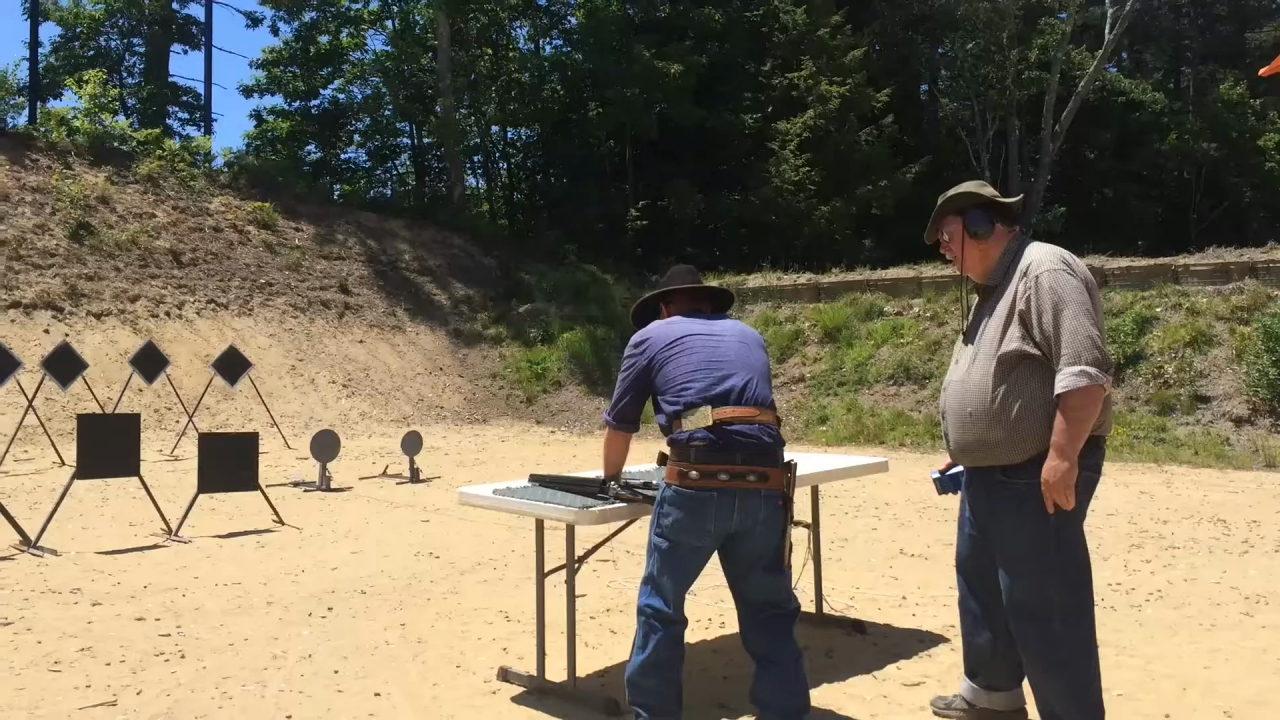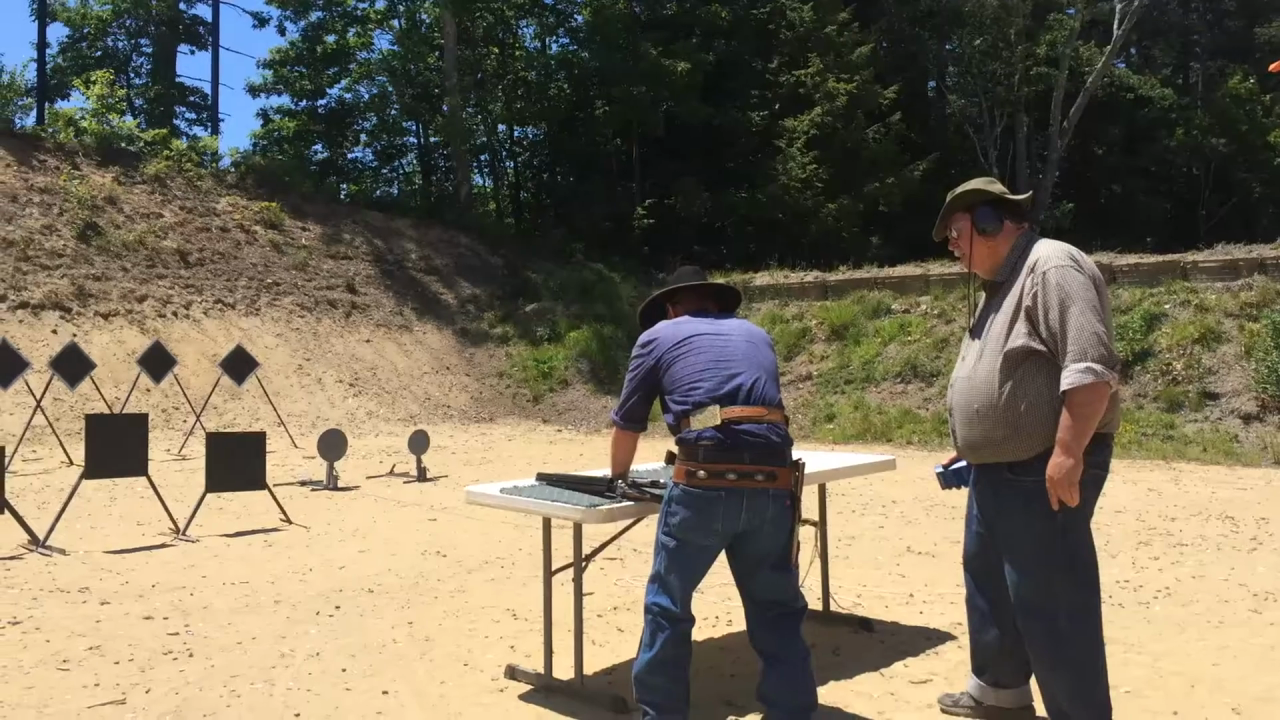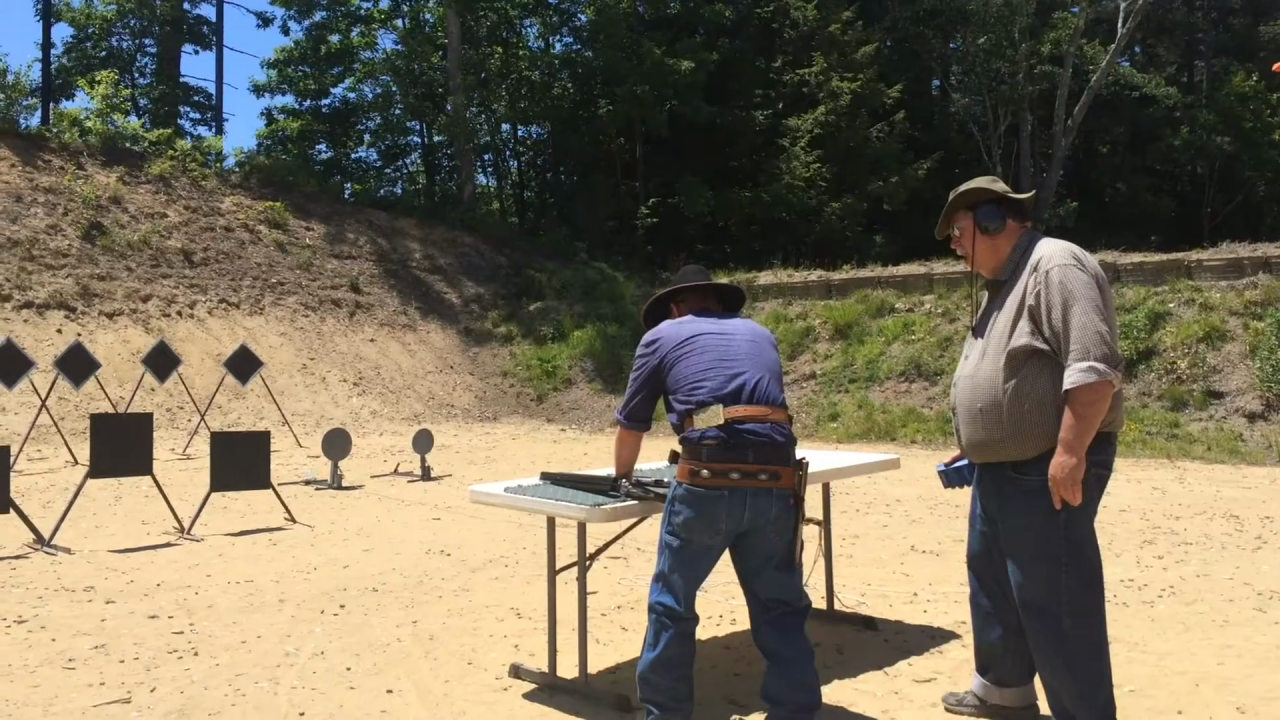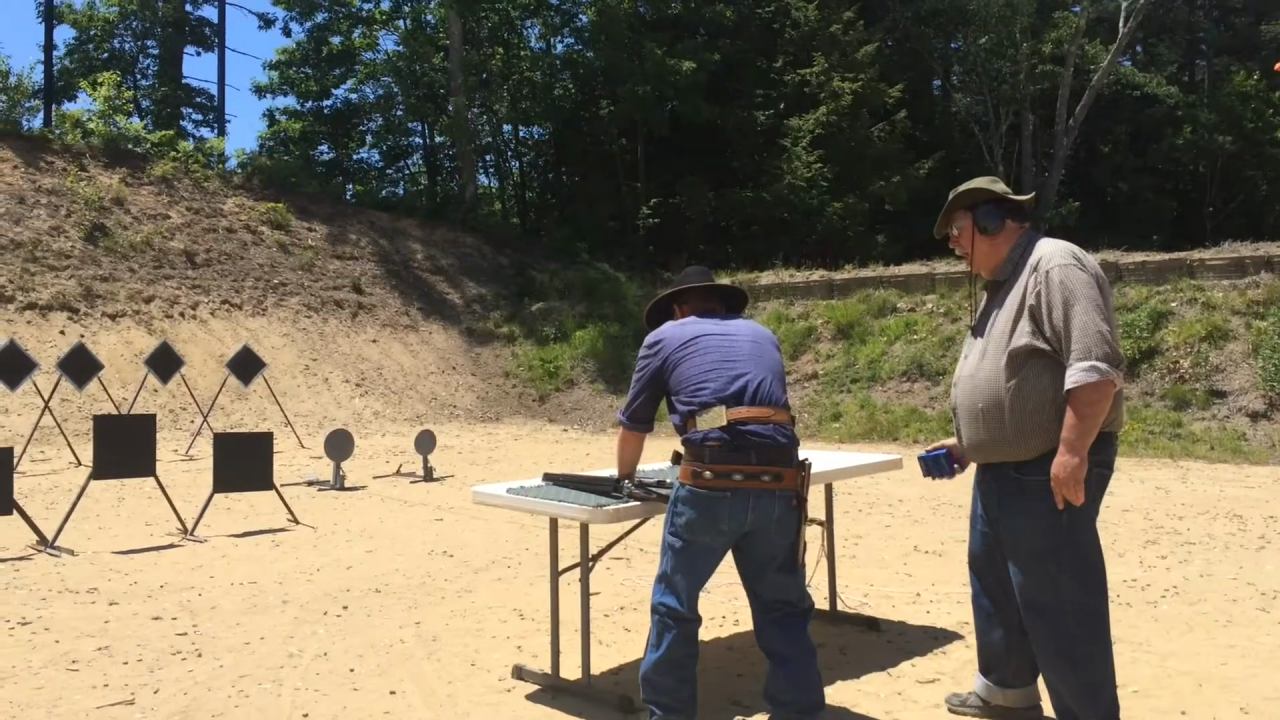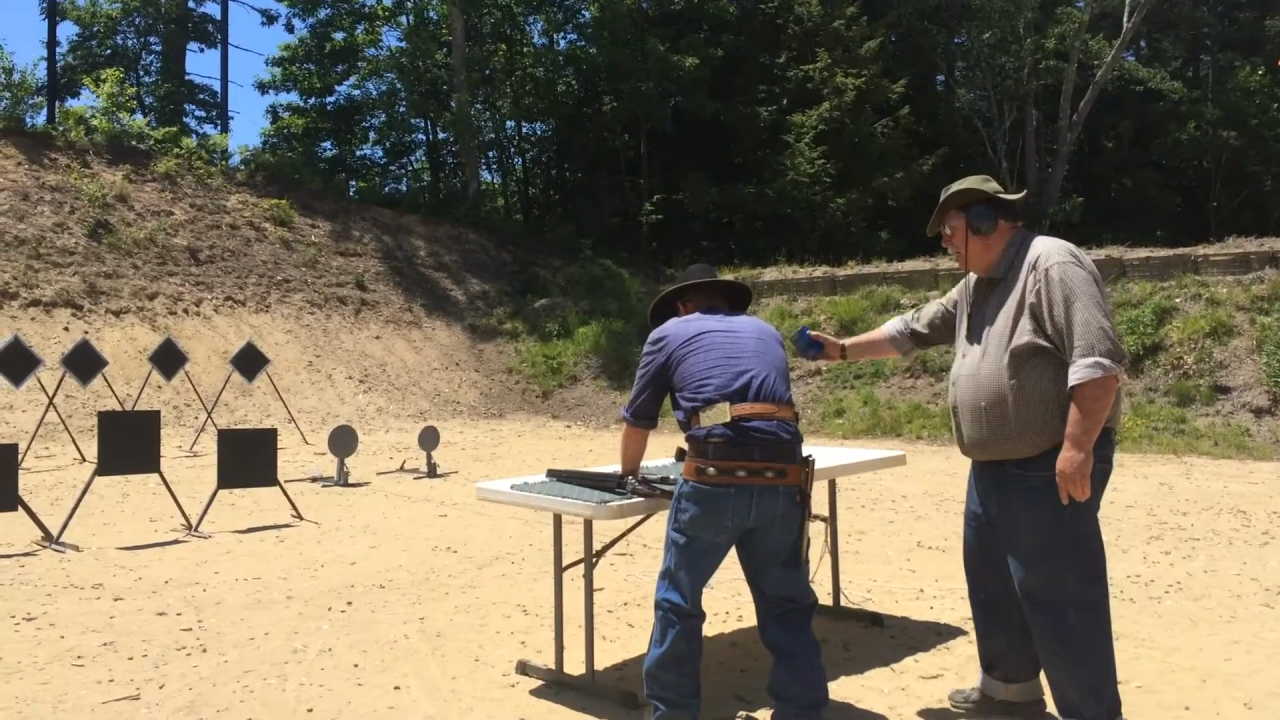
dt=0.4s
person 1, frame 1
left shoulder: (1045, 271)
right shoulder: (995, 286)
left elbow: (1085, 371)
left wrist: (1062, 458)
right wrist: (966, 452)
left hip: (1038, 474)
right hip: (990, 473)
left knee: (1042, 603)
right knee: (981, 584)
person 1, frame 2
left shoulder: (1053, 268)
right shoulder: (1002, 283)
left elbow: (1091, 367)
left wrist: (1067, 455)
right wrist: (974, 448)
left hip: (1045, 470)
right hip: (997, 469)
left knee: (1049, 599)
right knee: (988, 581)
person 1, frame 3
left shoulder: (1057, 267)
right shoulder: (1004, 281)
left elbow: (1094, 367)
left wrist: (1070, 453)
right wrist: (975, 447)
left hip: (1049, 469)
right hip: (1000, 467)
left knee: (1053, 598)
right knee: (992, 580)
person 1, frame 4
left shoulder: (1056, 267)
right shoulder: (1003, 282)
left elbow: (1096, 366)
left wrist: (1073, 454)
right wrist: (964, 442)
left hip: (1049, 471)
right hip: (999, 469)
left knee: (1055, 598)
right knee: (994, 582)
person 1, frame 5
left shoulder: (1053, 265)
right shoulder: (978, 285)
left elbow: (1099, 361)
right elbow: (915, 328)
left wrist: (1078, 449)
right wrist: (844, 348)
left hip: (1047, 469)
right hip: (995, 468)
left knee: (1057, 593)
right knee: (991, 581)
person 2, frame 1
left shoulder: (651, 336)
right shoulder: (748, 335)
left elbow: (619, 425)
left wrist: (611, 480)
left hip: (696, 485)
right hip: (763, 483)
left knee: (660, 609)
right knee: (770, 611)
person 2, frame 2
left shoulder: (658, 337)
right shoulder: (756, 335)
left elbow: (626, 425)
left wrist: (618, 478)
left hip: (704, 484)
right hip: (771, 482)
left knee: (668, 607)
right knee: (777, 610)
person 2, frame 3
left shoulder: (661, 336)
right shoulder: (760, 334)
left elbow: (630, 424)
left wrist: (622, 476)
left hip: (707, 483)
right hip: (774, 482)
left knee: (671, 606)
right knee: (781, 609)
person 2, frame 4
left shoulder: (664, 337)
right shoulder: (762, 335)
left elbow: (633, 424)
left wrist: (625, 477)
left hip: (710, 483)
right hip: (778, 481)
left knee: (674, 606)
right knee: (784, 610)
person 2, frame 5
left shoulder: (668, 334)
right shoulder: (766, 332)
left elbow: (637, 420)
left wrist: (628, 472)
left hip: (713, 479)
right hip: (781, 478)
left knee: (678, 603)
right knee: (787, 605)
